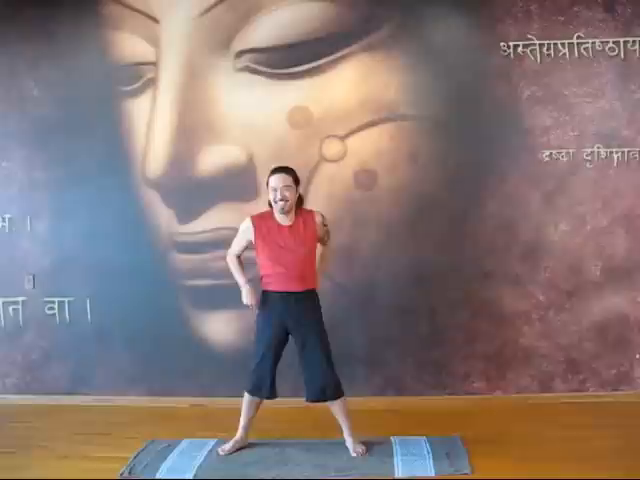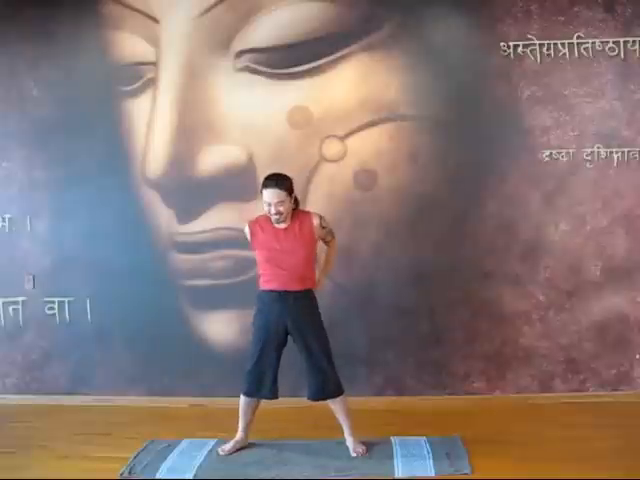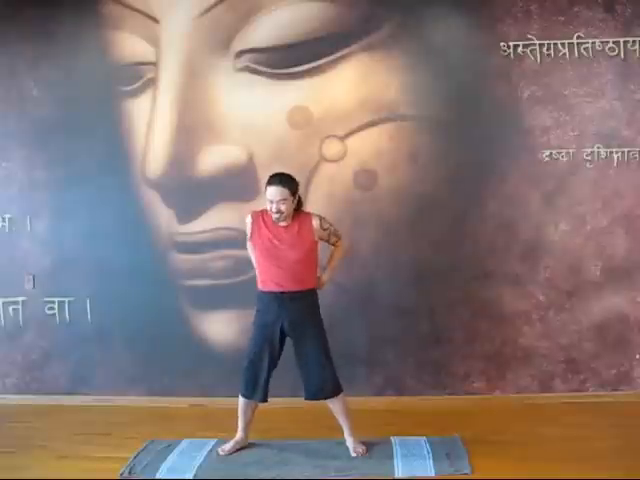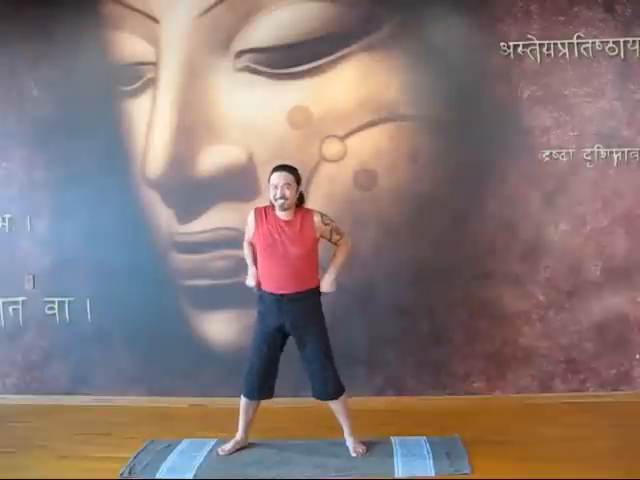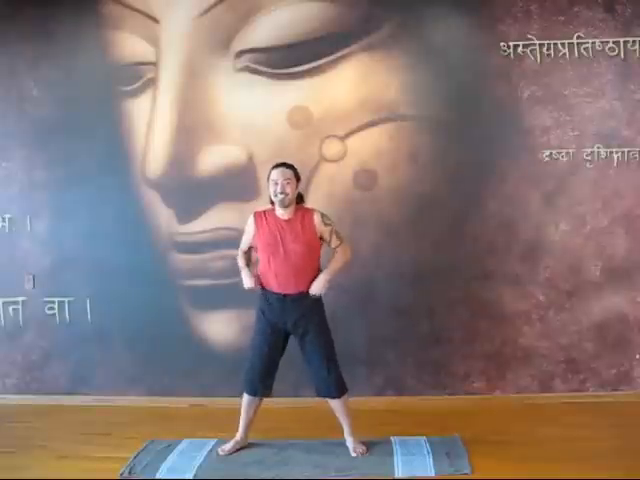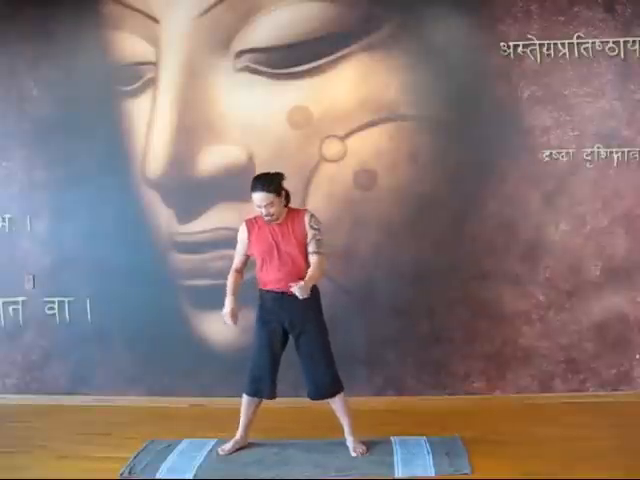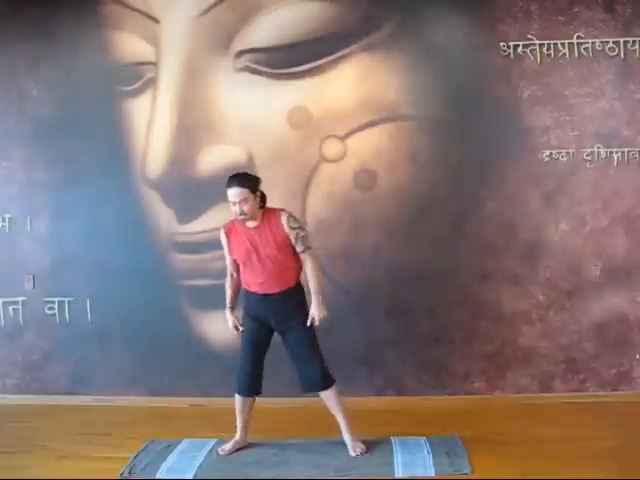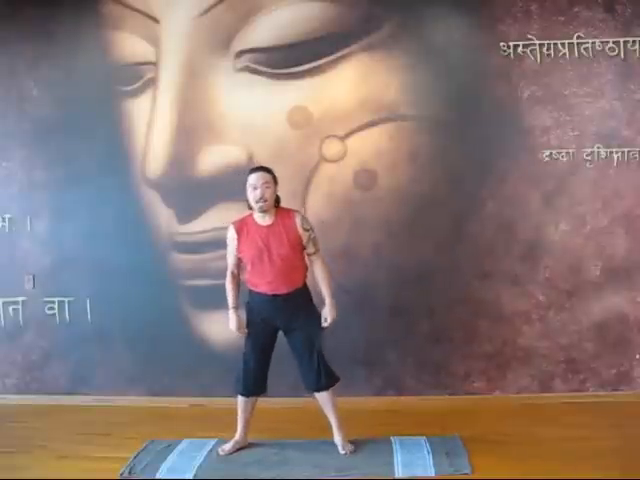
dt=0.3s
person 1, frame 1
left shoulder: (315, 220)
right shoulder: (254, 225)
left elbow: (326, 244)
right elbow: (232, 256)
right wrist: (245, 287)
left hip: (306, 304)
right hip: (272, 305)
left knee: (323, 373)
right knee: (260, 372)
left ankle: (348, 435)
right ankle: (241, 435)
person 1, frame 2
left shoulder: (313, 221)
right shoulder: (253, 228)
left elbow: (332, 242)
left wrist: (321, 274)
left hip: (304, 304)
right hip: (270, 305)
left knee: (324, 371)
right knee: (257, 372)
left ankle: (349, 435)
right ankle: (241, 435)
person 1, frame 3
left shoulder: (313, 223)
right shoulder: (253, 220)
left elbow: (340, 243)
left wrist: (325, 276)
left hip: (304, 305)
right hip: (268, 305)
left knee: (323, 373)
right knee: (253, 372)
left ankle: (349, 435)
right ankle: (241, 435)
person 1, frame 4
left shoulder: (315, 220)
right shoulder: (257, 217)
left elbow: (343, 242)
right elbow: (247, 242)
left wrist: (330, 274)
right wrist: (252, 270)
left hip: (306, 304)
right hip: (270, 306)
left knee: (325, 373)
right knee: (256, 373)
left ankle: (349, 435)
right ankle: (241, 435)
person 1, frame 5
left shoulder: (315, 219)
right shoulder: (257, 221)
left elbow: (344, 251)
right elbow: (242, 252)
left wrist: (325, 277)
right wrist: (246, 272)
left hip: (307, 305)
right hip: (271, 306)
left knee: (327, 372)
right knee: (257, 373)
left ankle: (349, 435)
right ankle: (241, 436)
person 1, frame 6
left shoulder: (306, 220)
right shoulder: (249, 228)
left elbow: (317, 262)
right elbow: (237, 268)
left wrist: (307, 283)
right wrist: (230, 298)
left hip: (304, 303)
right hip: (270, 305)
left knee: (323, 370)
right knee: (259, 372)
left ankle: (350, 434)
right ankle: (241, 435)
person 1, frame 7
left shoulder: (283, 220)
right shoulder: (228, 232)
left elbow: (309, 259)
left wrist: (318, 301)
right wrist: (230, 309)
left hip: (291, 301)
right hip: (254, 306)
left knee: (313, 367)
right knee: (247, 371)
left ankle: (347, 432)
right ankle: (240, 435)
person 1, frame 8
left shoulder: (295, 220)
right shoulder: (237, 230)
left elbow: (315, 260)
right elbow: (232, 273)
left wrist: (329, 301)
right wrist: (233, 310)
left hip: (297, 302)
right hip: (260, 305)
left knee: (316, 367)
right knee: (250, 371)
left ankle: (338, 433)
right ankle: (240, 435)
